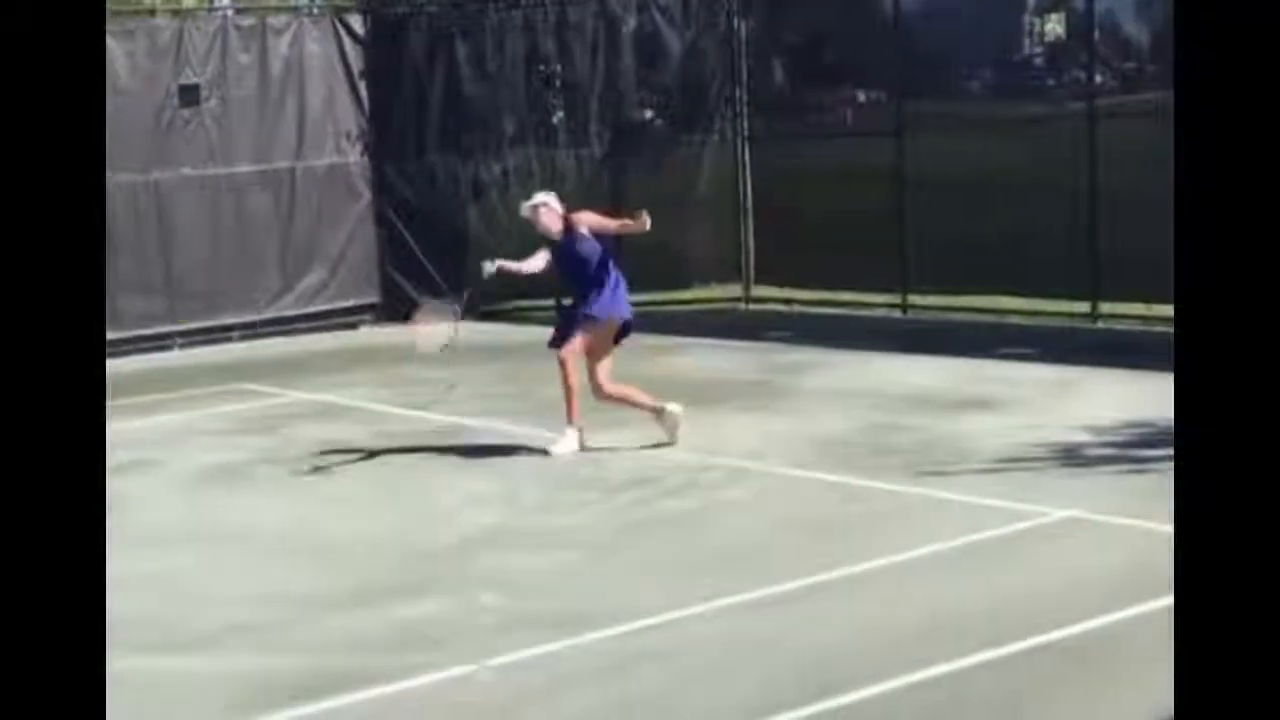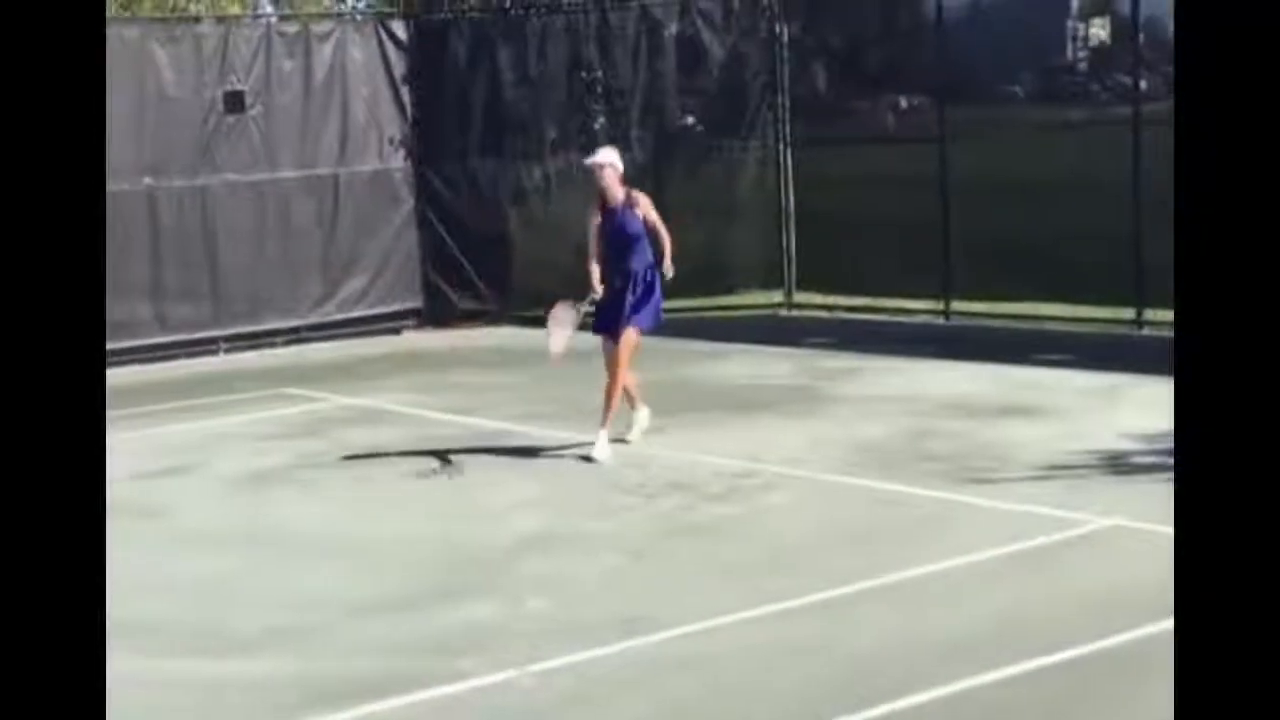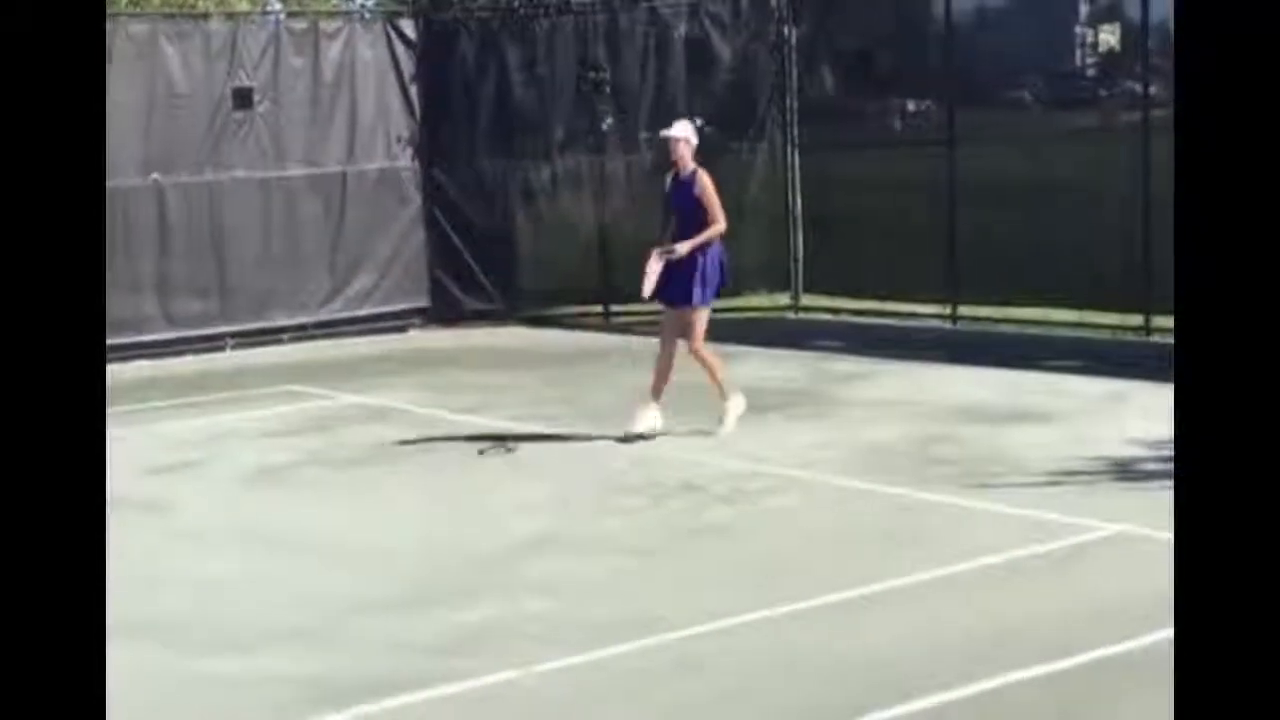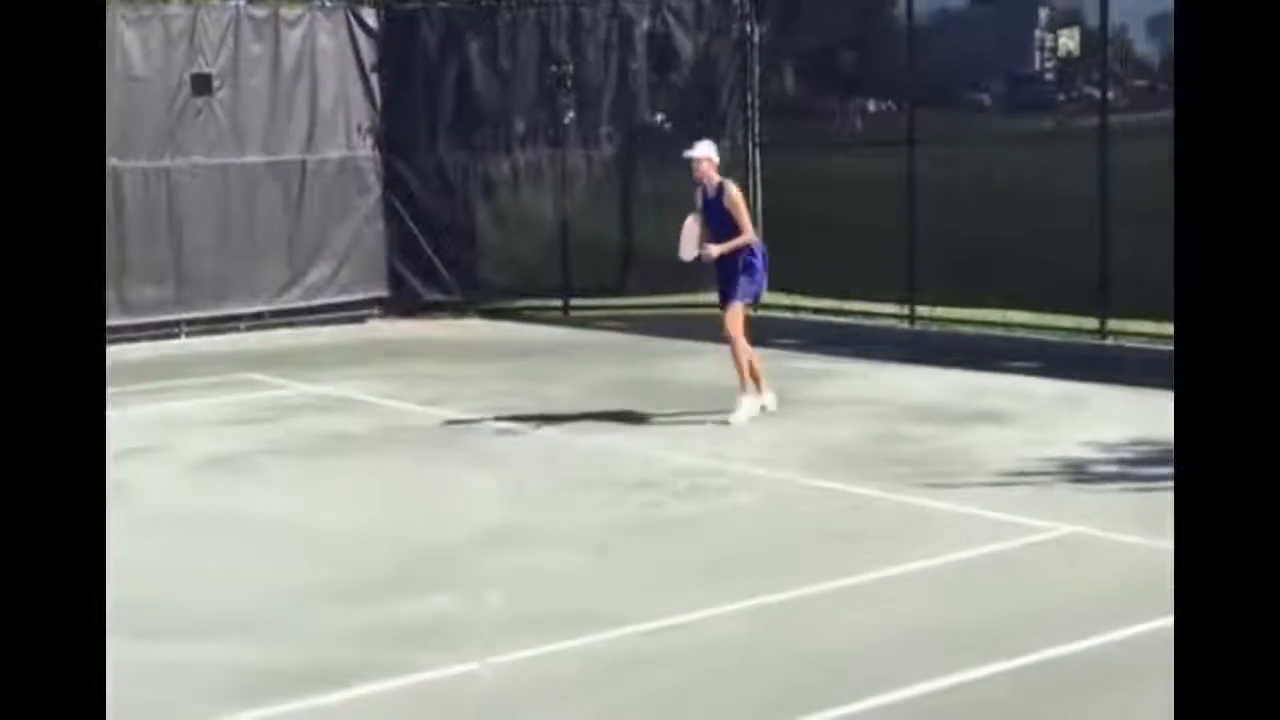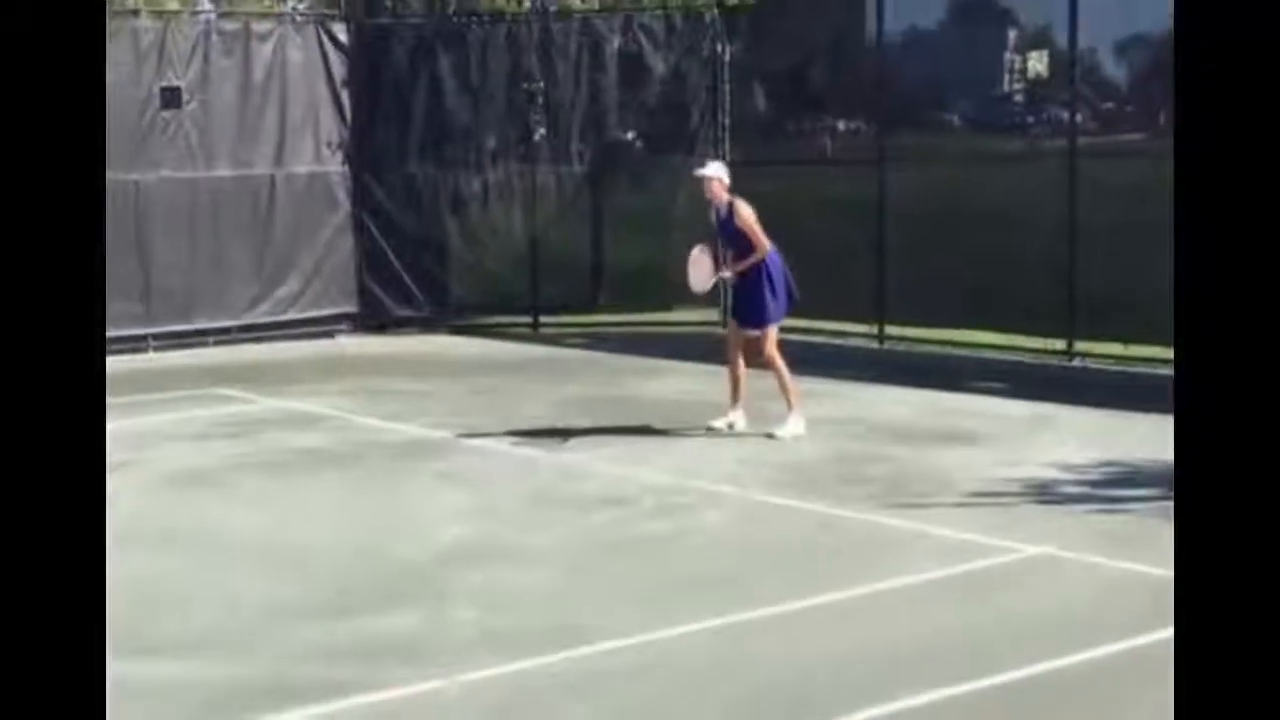
dt=0.5s
person 1, frame 1
left shoulder: (579, 221)
right shoulder: (549, 251)
left elbow: (620, 226)
right elbow: (529, 267)
left wrist: (637, 225)
right wrist: (500, 265)
left hip: (607, 298)
right hip: (587, 308)
left knee: (567, 355)
right knee: (602, 388)
left ankle: (573, 432)
right ankle: (662, 410)
person 1, frame 2
left shoulder: (638, 201)
right shoulder: (597, 213)
left elbow: (662, 233)
right elbow: (594, 256)
left wrist: (667, 261)
right wrist: (595, 282)
left hip: (641, 287)
right hip: (613, 289)
left knee: (620, 360)
right knee: (612, 363)
left ankle: (603, 436)
right ankle: (640, 409)
person 1, frame 3
left shoulder: (701, 179)
right shoulder: (671, 178)
left elbow: (720, 224)
left wrist: (689, 245)
right wrist: (667, 242)
left hip: (701, 259)
right hip: (677, 260)
left knee: (695, 342)
right knee: (667, 338)
left ankle: (731, 398)
right ankle: (653, 409)
person 1, frame 4
left shoulder: (729, 192)
right shoulder: (700, 193)
left elbow: (750, 234)
left wrist: (720, 249)
right wrist: (704, 247)
left hip: (746, 263)
right hip: (727, 265)
left knee: (730, 324)
right knee: (735, 332)
left ankle: (748, 393)
right ankle: (761, 394)
person 1, frame 5
left shoulder: (739, 209)
right shoulder: (715, 212)
left elbow: (764, 247)
left wrist: (736, 268)
right wrist: (728, 269)
left hip: (765, 277)
right hip: (745, 280)
left knee: (768, 352)
right knee: (733, 347)
left ankle: (795, 417)
right ankle: (736, 413)
